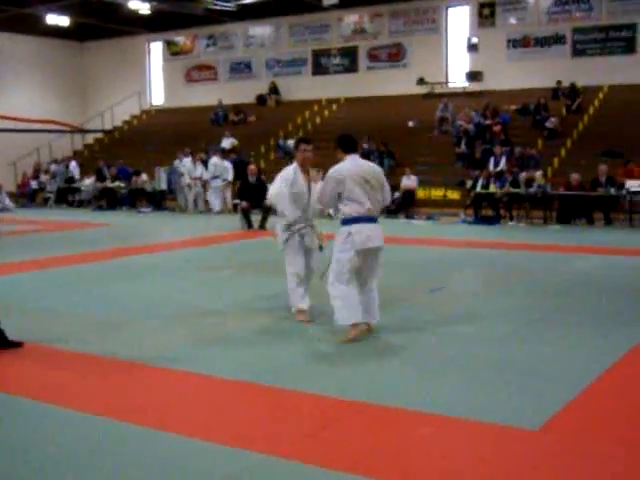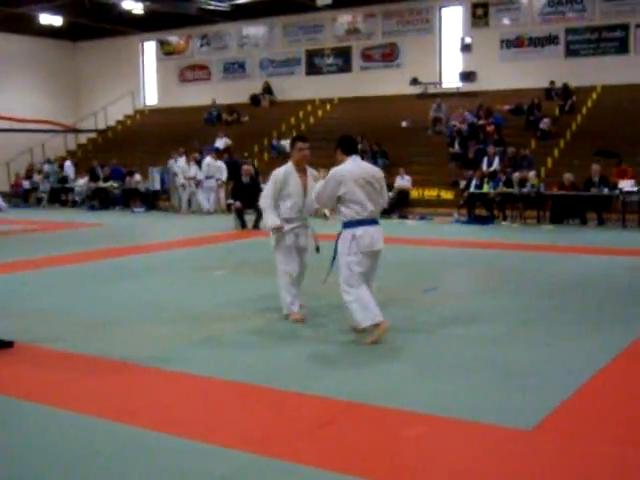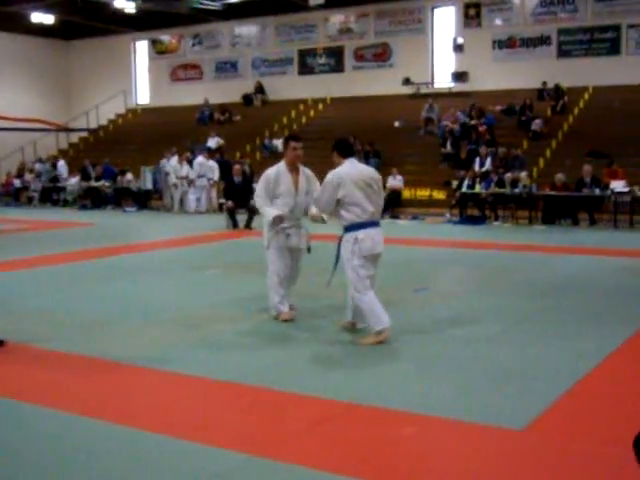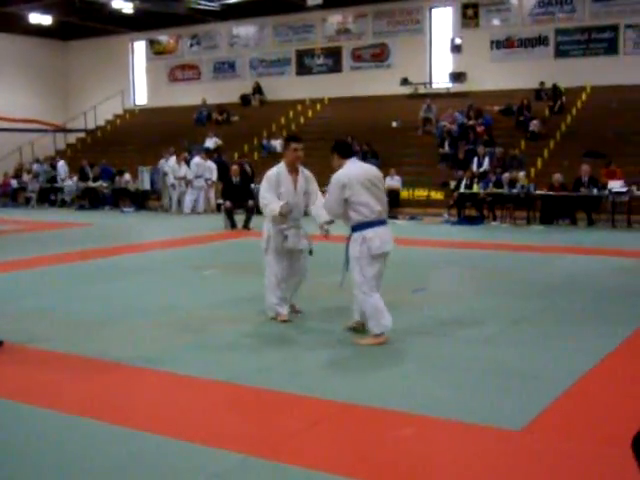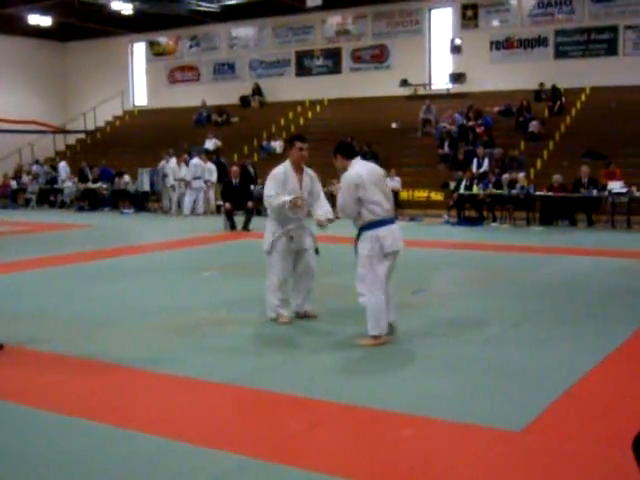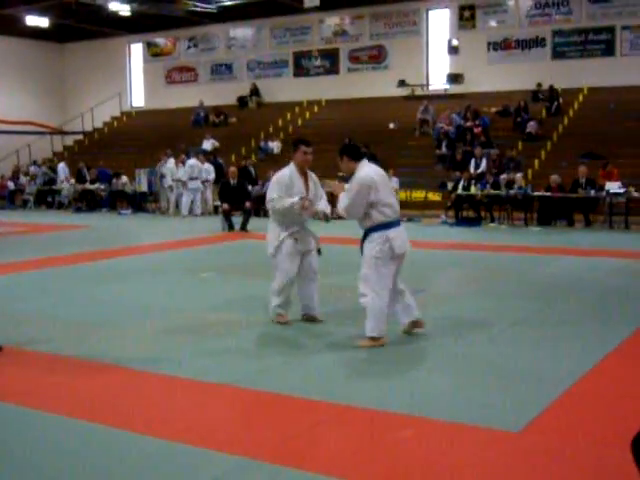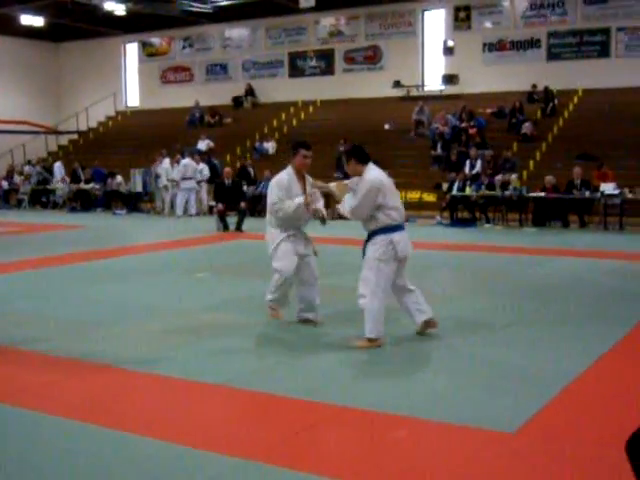
dt=0.1s
person 1, frame 1
left shoulder: (337, 171)
right shoulder: (376, 170)
left elbow: (324, 201)
right elbow: (386, 200)
left wrist: (334, 195)
left hip: (352, 231)
right hip: (373, 229)
left knee: (340, 280)
right knee: (368, 280)
left ankle: (355, 323)
right ankle: (369, 321)
person 1, frame 2
left shoulder: (338, 173)
right shoulder: (376, 171)
left elbow: (321, 200)
right elbow: (384, 202)
left wrist: (328, 188)
left hip: (354, 233)
right hip: (374, 230)
left knee: (351, 284)
right knee: (363, 280)
left ankle: (377, 323)
right ankle: (363, 321)
person 1, frame 3
left shoulder: (336, 175)
right shoulder: (373, 173)
left elbow: (321, 205)
left hip: (356, 236)
right hip: (375, 232)
left knee: (359, 287)
right knee: (363, 282)
left ankle: (381, 329)
right ankle: (355, 320)
person 1, frame 4
left shoulder: (340, 177)
right shoulder: (373, 171)
left elbow: (334, 211)
left wrist: (332, 195)
left hip: (364, 236)
right hip: (381, 231)
left knee: (365, 287)
right knee: (369, 282)
left ankle: (379, 332)
right ankle: (361, 321)
person 1, frame 5
left shoulder: (350, 176)
right shoulder: (375, 169)
left elbow: (347, 211)
left wrist: (340, 193)
left hip: (374, 235)
right hip: (390, 230)
left knee: (370, 286)
right knee: (380, 283)
left ankle: (378, 334)
right ankle: (387, 322)
person 1, frame 6
left shoulder: (362, 178)
right shoulder: (373, 171)
left elbow: (351, 210)
left wrist: (340, 193)
right wrist: (345, 191)
left hip: (381, 237)
right hip: (394, 233)
left knee: (372, 288)
right knee: (391, 283)
left ankle: (375, 335)
right ankle: (412, 318)
person 1, frame 7
left shoulder: (371, 181)
right shoulder: (373, 175)
left elbow: (358, 212)
right elbow: (352, 185)
left wrist: (345, 196)
left hip: (385, 240)
right hip: (395, 237)
left knee: (370, 289)
right knee: (399, 284)
left ankle: (372, 337)
right ankle: (426, 318)
person 2, frame 1
left shoulder: (316, 176)
right shoulder: (288, 174)
right elbow: (274, 195)
right wrist: (289, 215)
left hip: (308, 227)
right hip: (290, 228)
left knee: (308, 268)
right knee: (296, 269)
left ankle: (300, 302)
right ankle: (301, 308)
person 2, frame 2
left shoulder: (313, 175)
right shoulder: (281, 174)
right elbow: (266, 200)
right wrist: (273, 223)
left hip: (303, 227)
right hip: (283, 228)
left knee: (300, 268)
right knee: (288, 269)
left ankle: (290, 301)
right ankle: (291, 308)
person 2, frame 3
left shoulder: (308, 175)
right shoulder: (272, 173)
right elbow: (261, 199)
left wrist: (316, 212)
right wrist: (273, 215)
left hip: (296, 227)
right hip: (277, 227)
left knee: (293, 269)
right knee: (278, 270)
left ankle: (283, 300)
right ankle: (280, 308)
person 2, frame 4
left shoulder: (307, 175)
right shoulder: (273, 174)
left elbow: (315, 200)
right elbow: (265, 200)
left wrist: (323, 221)
right wrist: (279, 210)
left hip: (296, 228)
right hip: (276, 229)
left knee: (299, 269)
right knee: (276, 272)
left ankle: (287, 300)
right ankle: (277, 309)
person 2, frame 5
left shoulder: (310, 175)
right shoulder: (278, 173)
left elbow: (318, 199)
right elbow: (270, 199)
left wrist: (323, 216)
right wrist: (289, 201)
left hip: (300, 228)
right hip: (280, 229)
left knee: (307, 269)
right knee: (279, 273)
left ankle: (301, 307)
right ankle: (278, 311)
person 2, frame 6
left shoulder: (313, 177)
right shoulder: (282, 176)
left elbow: (321, 199)
right elbow: (272, 204)
left wrist: (322, 210)
right wrist: (296, 202)
left hip: (302, 231)
right hip: (282, 231)
left knee: (310, 272)
right knee: (287, 273)
left ankle: (309, 311)
right ankle: (278, 310)
person 2, frame 7
left shoulder: (309, 181)
right shoulder: (281, 180)
left elbow: (317, 201)
right elbow: (276, 208)
left wrist: (319, 211)
right wrist: (301, 202)
left hip: (298, 234)
right hip: (280, 233)
left knee: (309, 276)
right knee: (286, 270)
left ankle: (307, 313)
right ankle: (273, 300)
